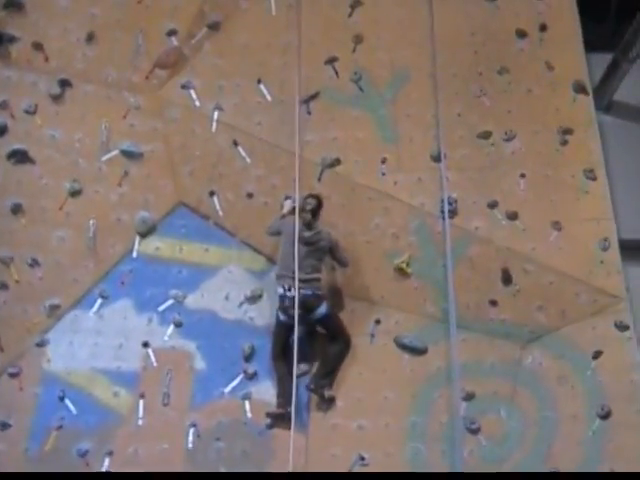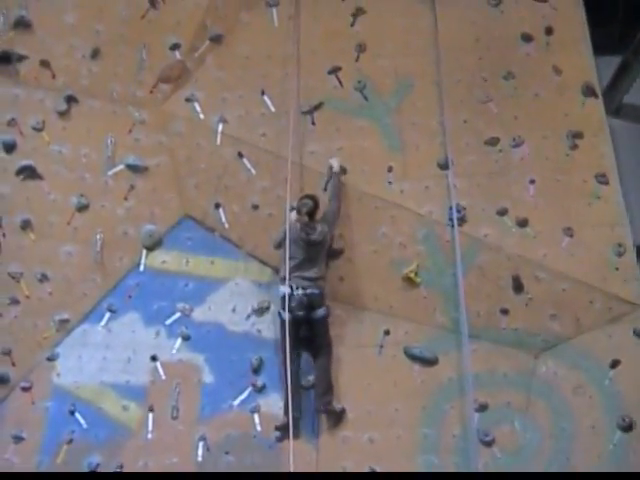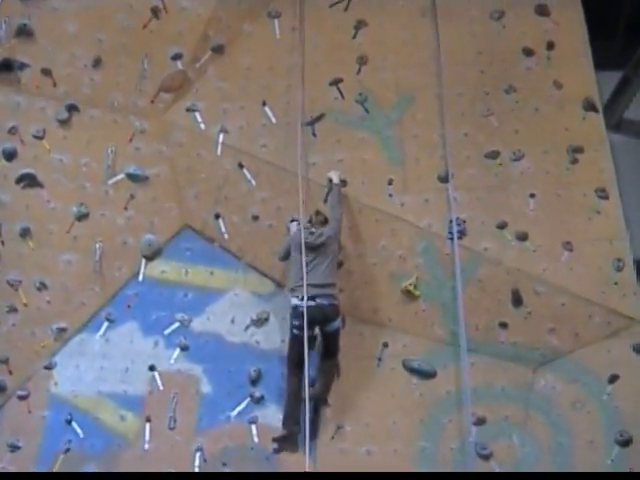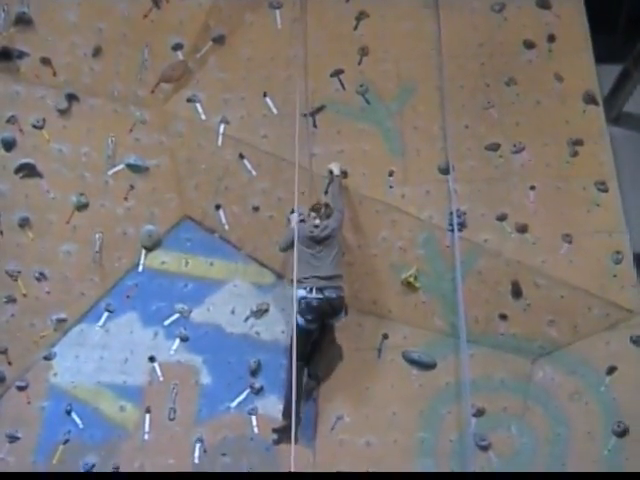
dt=0.7s
person 1, frame 1
left shoulder: (288, 224)
right shoulder: (325, 237)
left elbow: (270, 230)
right elbow: (344, 262)
left wrist: (285, 212)
left hip: (287, 297)
right hip: (313, 297)
left knee: (279, 354)
right knee: (341, 340)
left ankle: (284, 406)
right ankle: (320, 383)
person 1, frame 2
left shoulder: (291, 229)
right shoulder: (325, 229)
left elbow: (276, 244)
right elbow: (335, 201)
right wrist: (336, 172)
left hip: (291, 296)
right hip: (315, 296)
left knee: (291, 356)
right knee: (323, 353)
left ankle: (292, 416)
right ankle: (325, 403)
person 1, frame 3
left shoulder: (296, 238)
right shoulder: (331, 235)
left elbow: (282, 256)
right elbow: (336, 210)
right wrist: (336, 183)
left hip: (301, 306)
right hip: (328, 306)
left knee: (294, 370)
right knee: (330, 353)
left ankle: (290, 431)
right ankle: (321, 390)
person 1, frame 4
left shoulder: (300, 230)
right shoulder: (335, 226)
left elbow: (283, 246)
right elbow: (337, 202)
right wrist: (336, 175)
left hip: (309, 299)
right hip: (335, 299)
left knee: (296, 361)
right knee: (324, 327)
left ankle: (290, 422)
right ankle: (312, 373)
